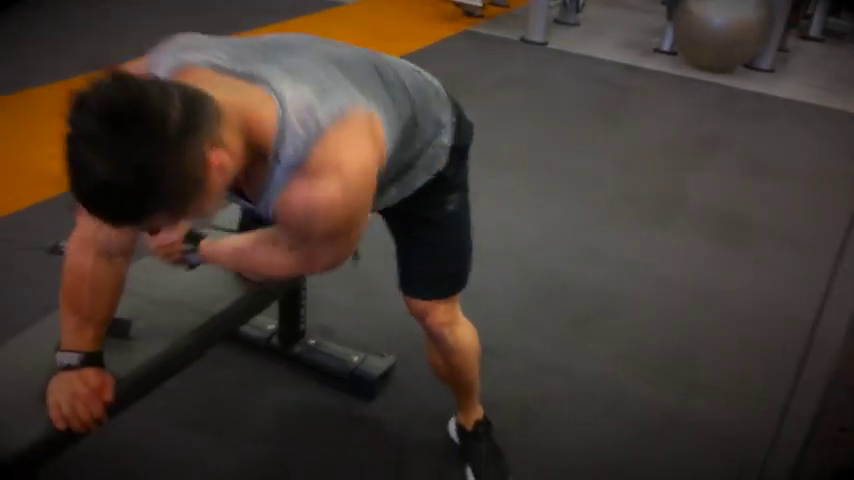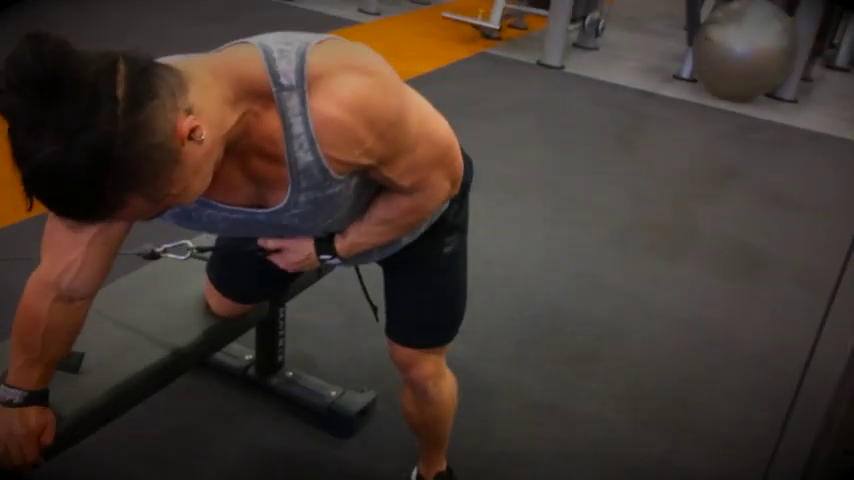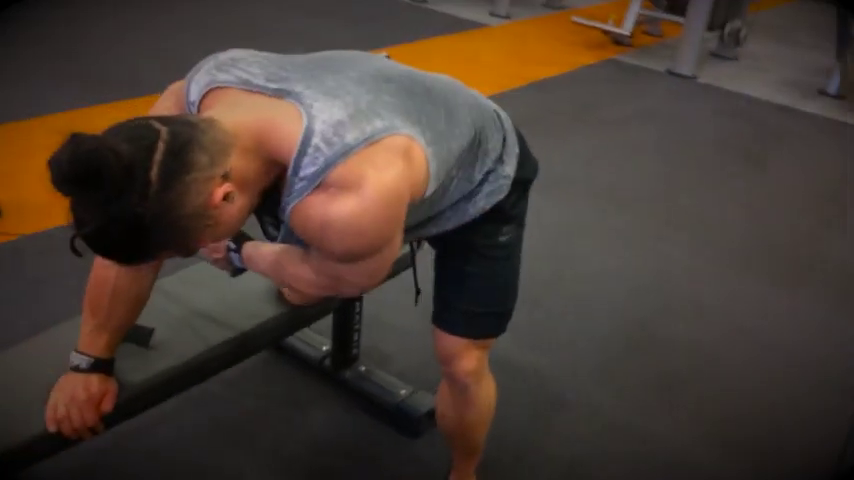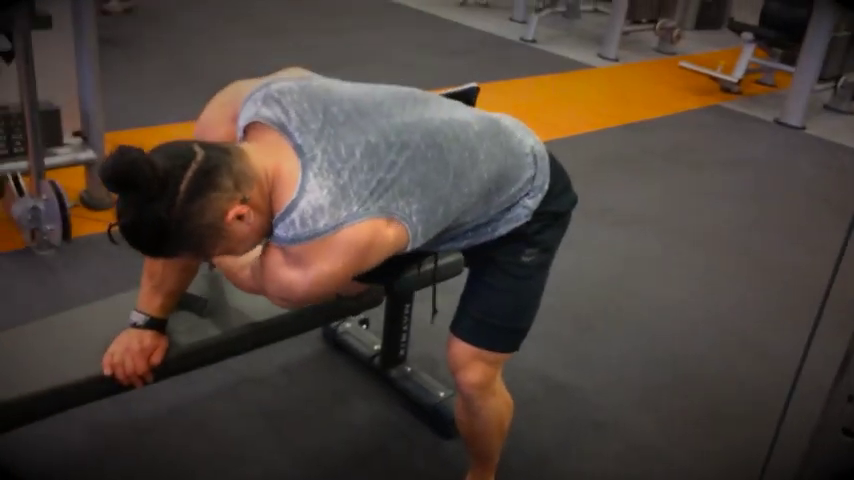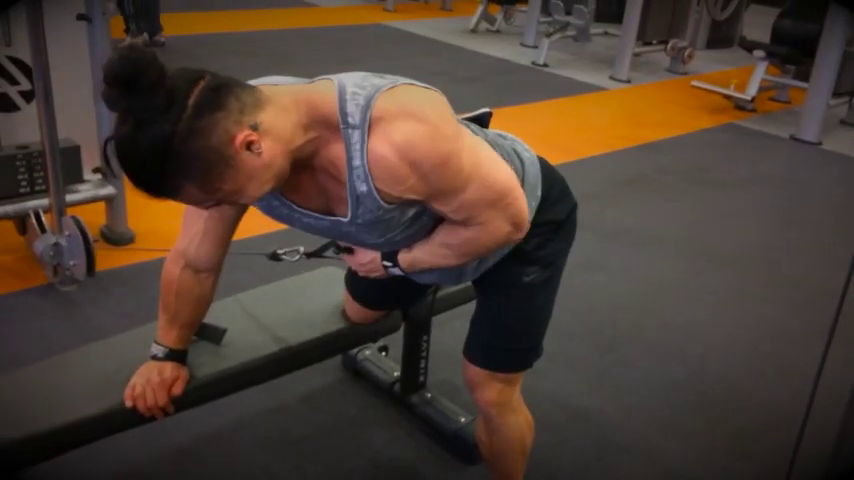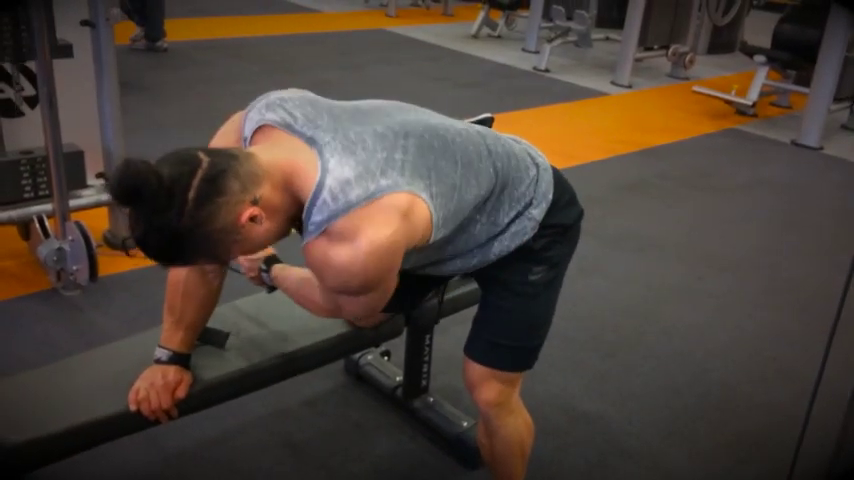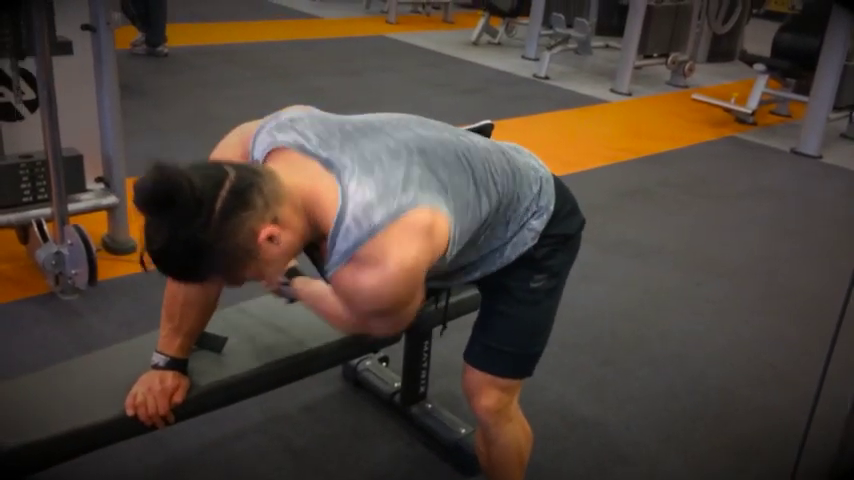
dt=0.7s
person 1, frame 1
left shoulder: (326, 187)
right shoulder: (139, 98)
left elbow: (311, 256)
right elbow: (99, 241)
left wrist: (195, 248)
right wrist: (78, 359)
left hip: (423, 151)
left knee: (436, 315)
right knee: (256, 269)
left ankle: (471, 423)
person 1, frame 2
left shoulder: (337, 104)
right shoulder: (117, 150)
left elbow: (437, 176)
right elbow: (62, 287)
left wrist: (330, 247)
left hip: (414, 198)
left knee: (418, 366)
right knee: (222, 304)
person 1, frame 3
left shoulder: (348, 202)
right shoulder: (185, 107)
left elbow: (342, 281)
right elbow: (130, 255)
left wrist: (240, 253)
right wrist: (90, 362)
left hip: (482, 181)
right hip: (412, 148)
left knee: (460, 363)
right knee: (297, 293)
person 1, frame 4
left shoulder: (308, 263)
right shoulder: (238, 109)
left elbow: (258, 277)
right elbow: (182, 221)
left wrist: (215, 256)
right wrist: (147, 320)
left hip: (522, 201)
right hip: (446, 164)
left knee: (471, 371)
person 1, frame 5
left shoulder: (395, 139)
right shoulder: (230, 126)
left elbow: (503, 218)
right elbow: (194, 260)
left wrist: (397, 260)
right wrist: (168, 351)
left hip: (525, 216)
right hip: (424, 221)
left knee: (490, 391)
right knee: (360, 313)
person 1, frame 6
left shoulder: (354, 243)
right shoulder: (243, 135)
left elbow: (344, 303)
right elbow: (201, 263)
left wrist: (268, 270)
right wrist: (170, 355)
left hip: (530, 218)
right hip: (457, 196)
left knee: (489, 392)
right knee: (363, 320)
person 1, frame 7
left shoulder: (383, 262)
right shoulder: (245, 152)
left elbow: (385, 321)
right elbow: (198, 270)
left wrist: (293, 287)
right wrist: (169, 361)
left hip: (531, 227)
right hip: (461, 200)
left knee: (488, 400)
right knee: (358, 324)
